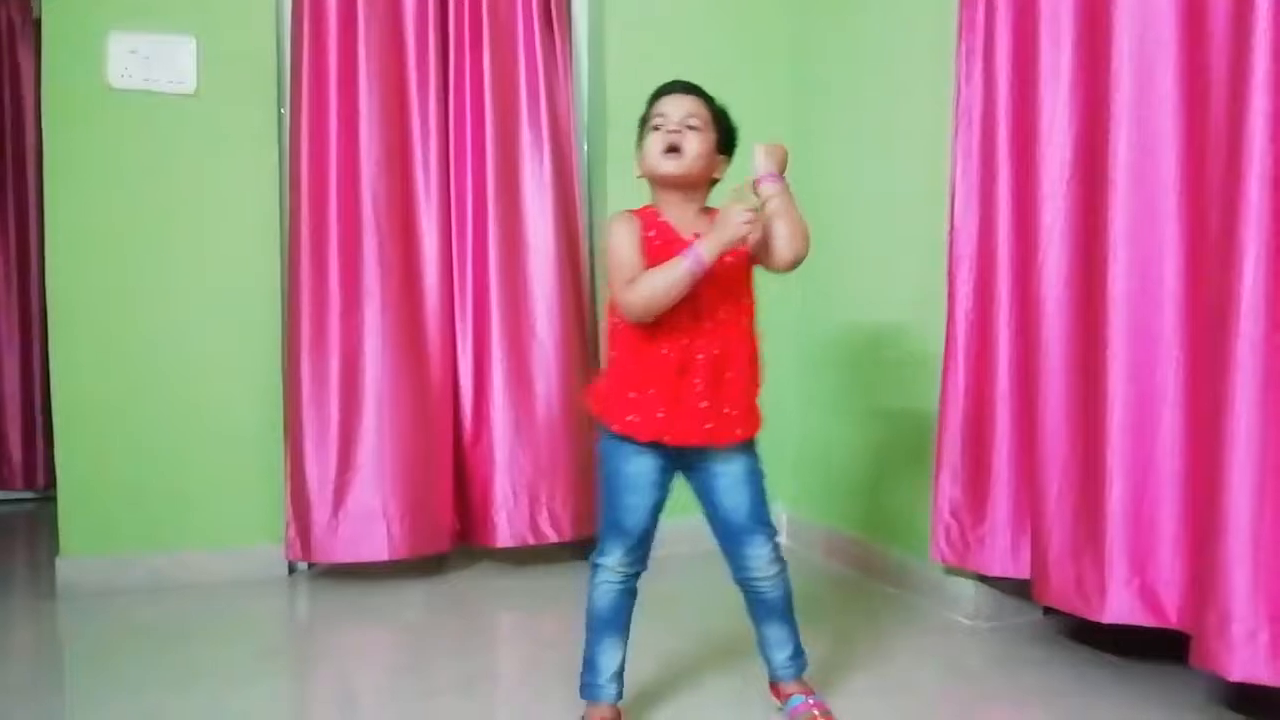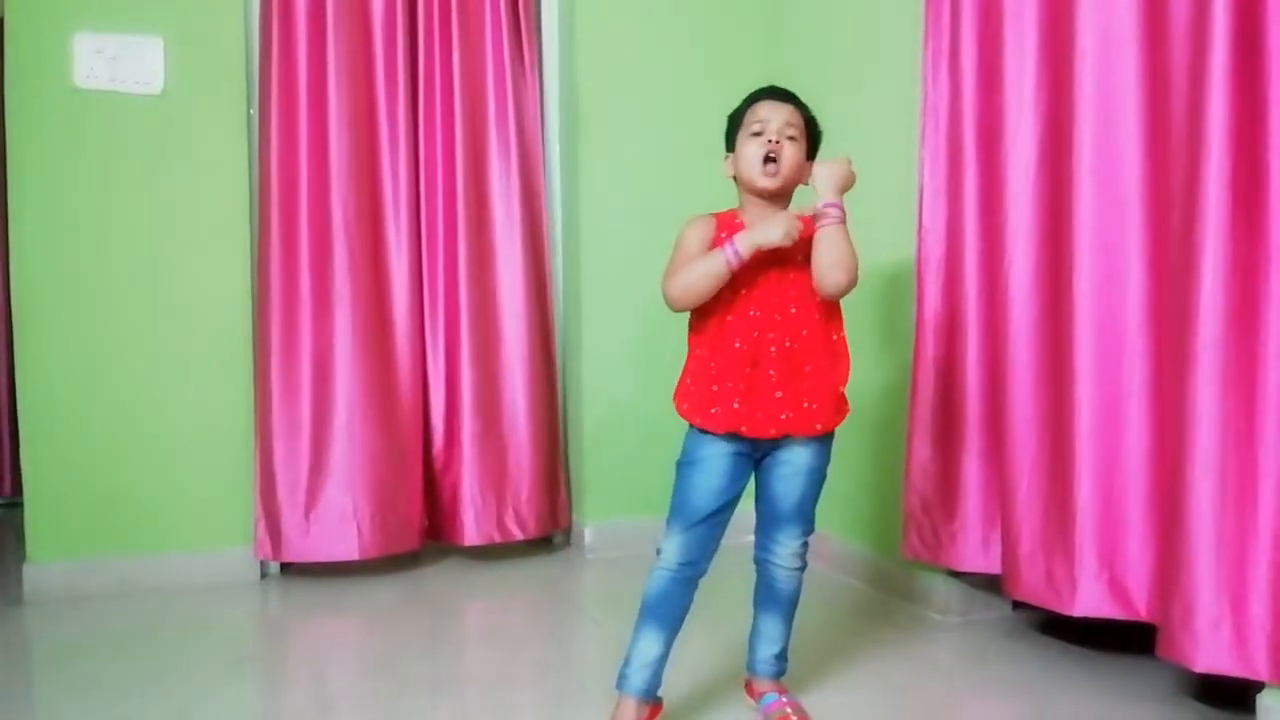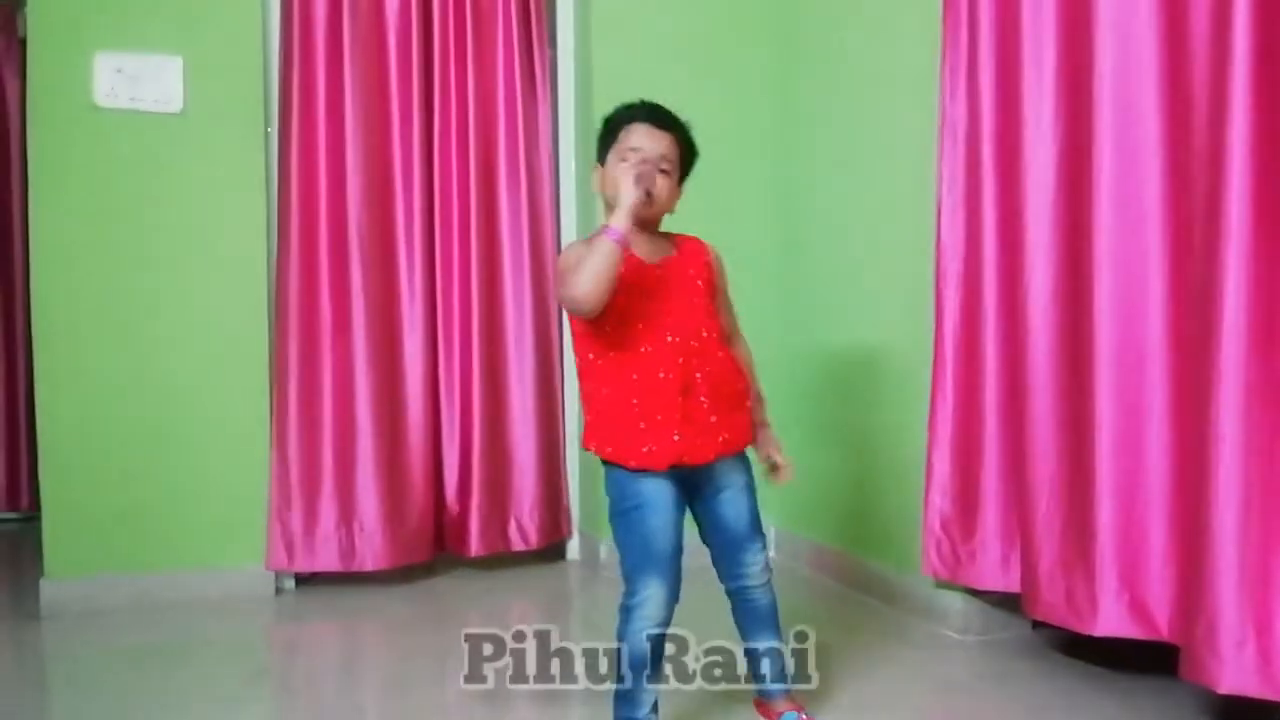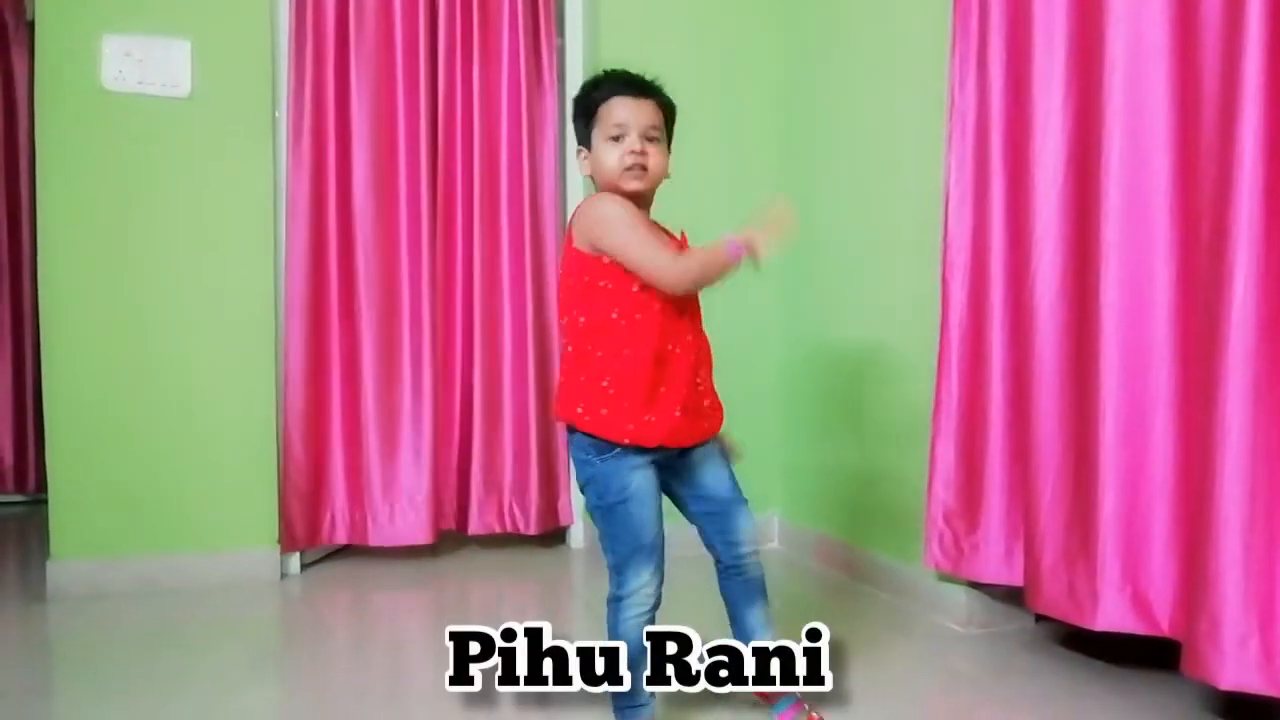
dt=1s
person 1, frame 1
left shoulder: (735, 225)
right shoulder: (629, 230)
left elbow: (790, 253)
right elbow: (633, 303)
left wrist: (770, 177)
right wrist: (708, 248)
left hip: (723, 430)
right hip: (636, 429)
left knee: (759, 558)
right knee: (616, 564)
person 1, frame 2
left shoulder: (818, 232)
right shoulder: (707, 230)
left elbow: (835, 282)
right elbow: (677, 293)
left wrist: (831, 197)
right wrist: (751, 240)
left hip: (801, 425)
right hip: (718, 423)
left knee: (784, 556)
right knee: (679, 554)
person 1, frame 3
left shoulder: (700, 256)
right shoulder: (592, 255)
left elbow: (732, 342)
right elbow: (581, 298)
left wrist: (761, 425)
right wrist: (619, 219)
left hip: (719, 447)
right hip: (637, 457)
left knee: (750, 573)
right knee: (651, 597)
person 1, frame 4
left shoulder: (665, 239)
right shoulder: (600, 215)
right elbow: (680, 275)
left wrist: (707, 424)
right wrist: (747, 244)
left hip: (681, 431)
right hip: (612, 436)
left knee: (739, 541)
right knee: (638, 583)
